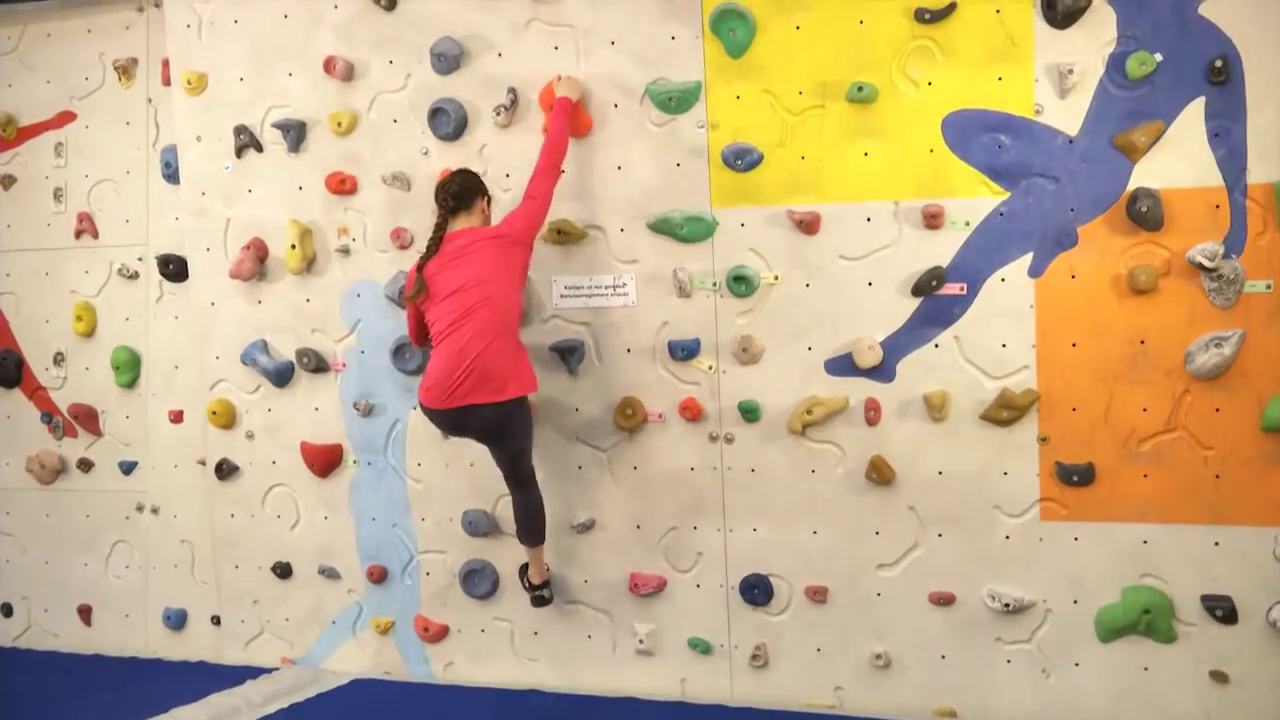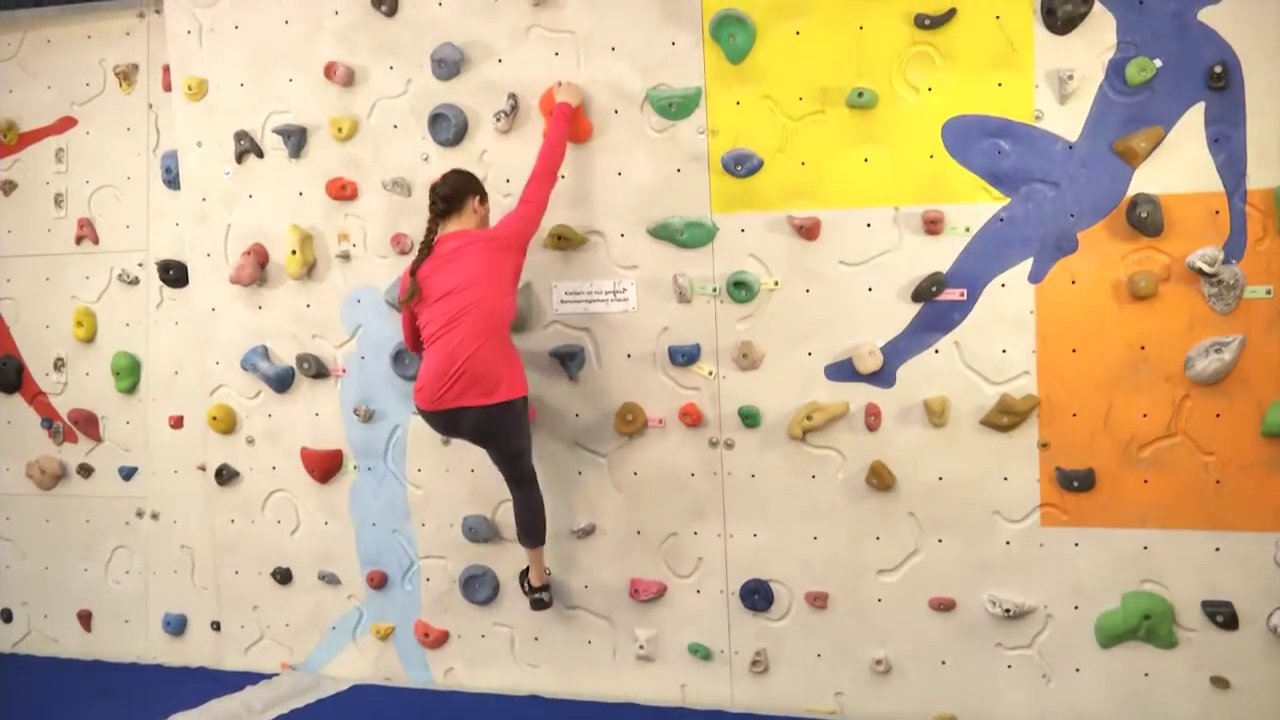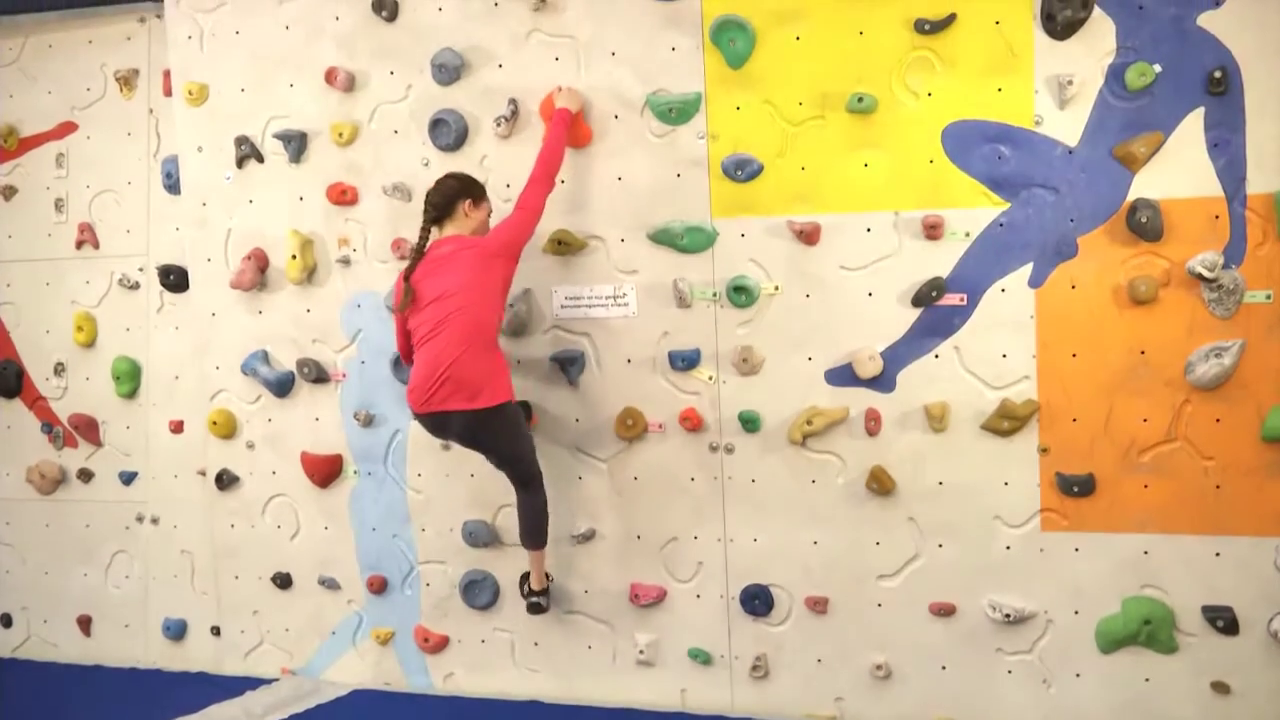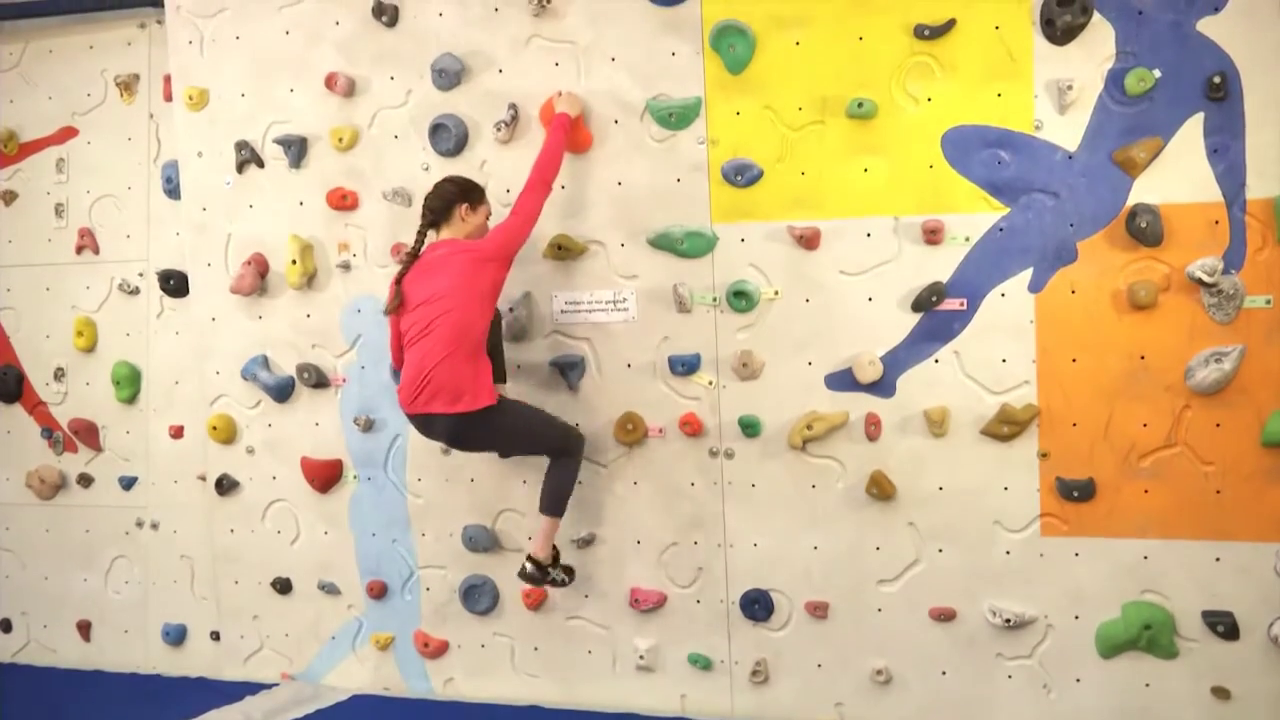
dt=0.2s
person 1, frame 1
left shoulder: (421, 271)
right shoulder: (509, 239)
right elbow: (546, 173)
right wrist: (563, 102)
left hip: (441, 406)
right hip: (502, 399)
right knee: (520, 476)
right ankle: (538, 577)
person 1, frame 2
left shoulder: (415, 273)
right shoulder: (502, 241)
right elbow: (542, 178)
right wrist: (563, 108)
left hip: (435, 408)
right hip: (494, 401)
right knee: (522, 479)
right ankle: (538, 580)
person 1, frame 3
left shoulder: (410, 275)
right shoulder: (494, 247)
right elbow: (539, 185)
right wrist: (563, 113)
left hip: (428, 411)
right hip: (481, 407)
right knee: (528, 480)
right ankle: (537, 584)
person 1, frame 4
left shoulder: (406, 276)
right shoulder: (488, 253)
right elbow: (536, 191)
right wrist: (562, 118)
left hip: (418, 416)
right hip: (464, 415)
right knee: (569, 446)
left ankle: (501, 430)
right ankle: (541, 557)
